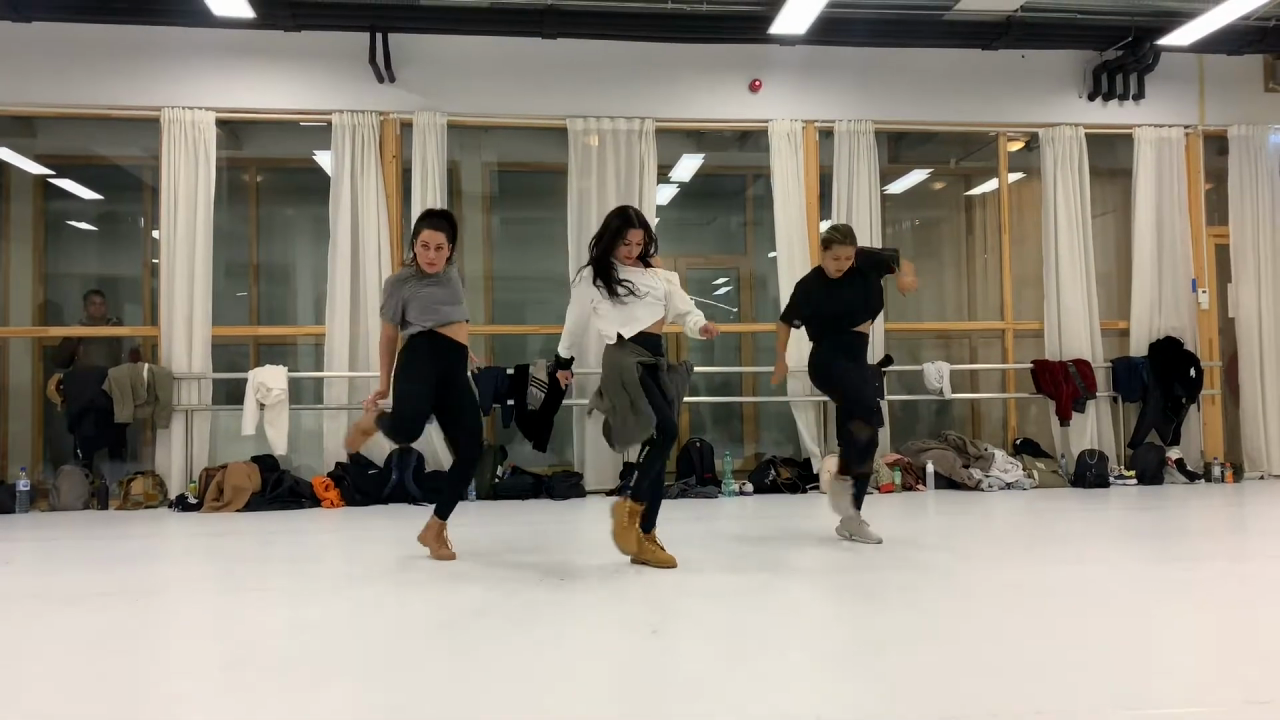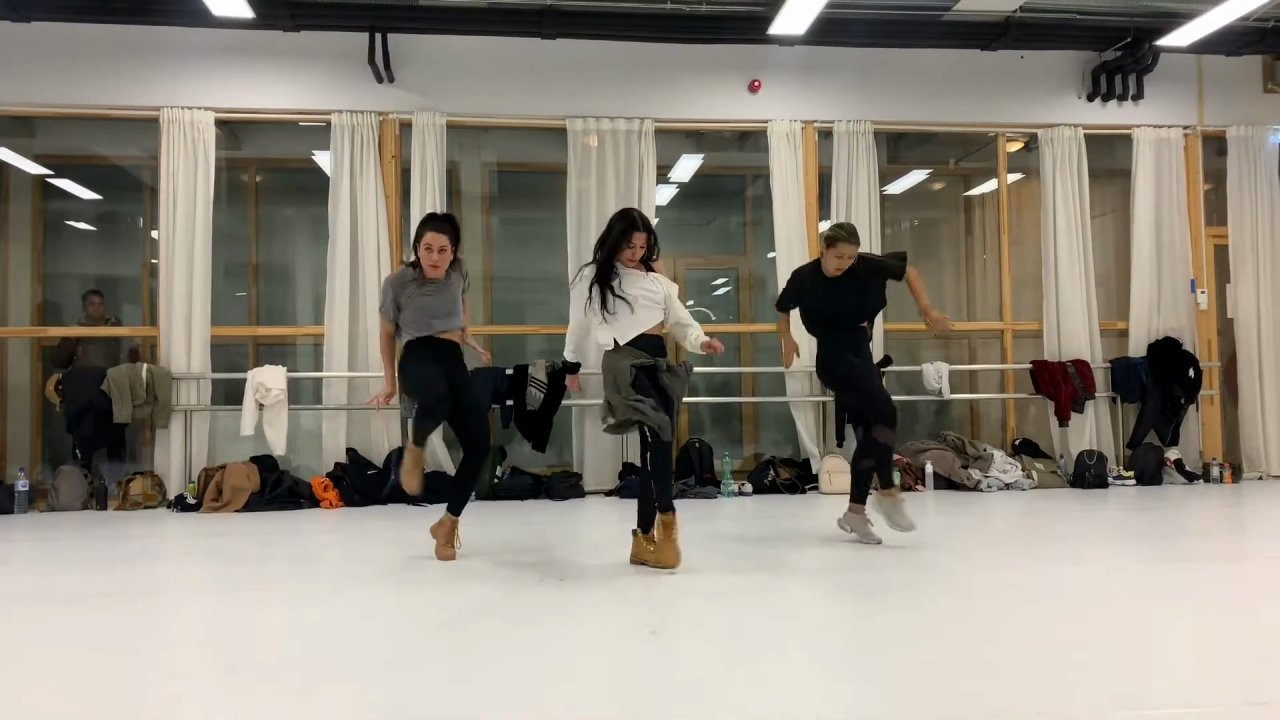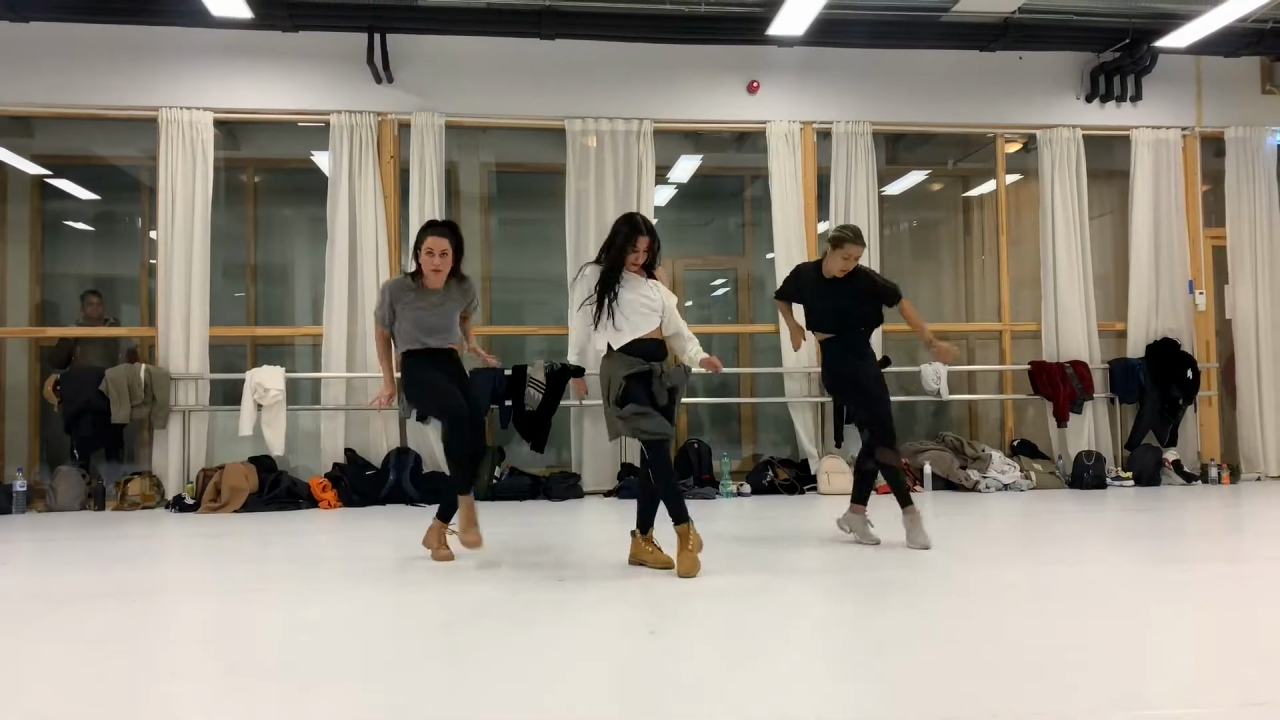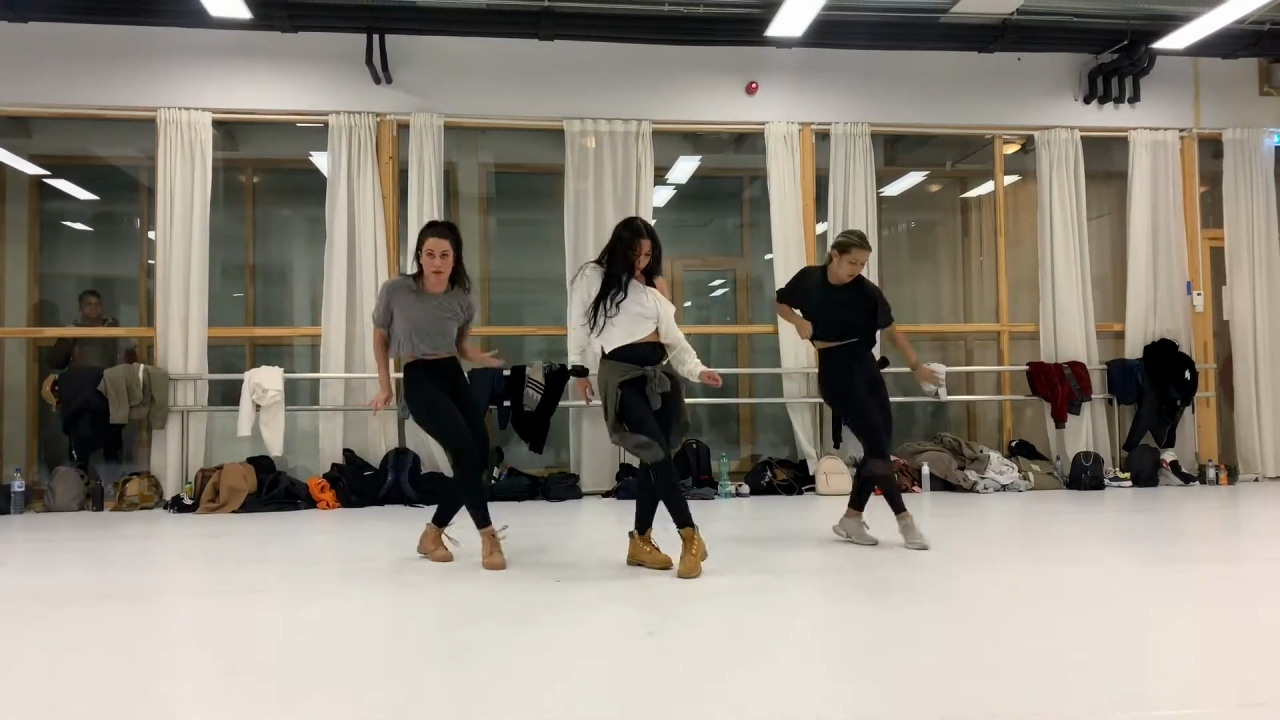
dt=0.1s
person 1, frame 1
left shoulder: (655, 270)
right shoulder: (593, 276)
left elbow: (681, 306)
right elbow: (575, 320)
left wrist: (701, 324)
right wrist: (564, 360)
left hip: (656, 360)
right hip: (626, 358)
left knee: (661, 443)
right knee: (664, 431)
left ankle: (645, 537)
right ankle: (630, 507)
person 1, frame 2
left shoulder: (654, 274)
right shoulder: (593, 276)
left elbow: (677, 316)
right elbow: (579, 324)
left wrist: (700, 341)
right wrist: (572, 365)
left hip: (659, 363)
right hip: (626, 362)
left knee: (655, 446)
right knee: (659, 436)
left ankle: (645, 538)
right ankle: (665, 520)
person 1, frame 3
left shoulder: (655, 281)
right shoulder: (594, 277)
left elbow: (674, 326)
right elbow: (581, 327)
left wrist: (699, 356)
right wrist: (577, 370)
left hip: (658, 368)
right hip: (623, 368)
left knee: (655, 453)
right knee: (657, 445)
left ankle: (643, 540)
right ankle: (685, 532)
person 1, frame 4
left shoulder: (654, 287)
right shoulder: (593, 277)
left elbow: (671, 335)
right elbow: (579, 326)
left wrist: (697, 369)
right wrist: (580, 370)
left hip: (659, 373)
right hip: (619, 374)
left knee: (659, 456)
right knee: (656, 455)
left ankle: (641, 540)
right ankle: (690, 537)
person 2, frame 1
left shoulder: (451, 273)
right shoulder: (399, 282)
right elbow: (389, 335)
right wrist: (385, 384)
left hip: (454, 366)
right hip: (421, 357)
left knee: (471, 453)
right knee: (406, 428)
left ankle: (436, 529)
right ankle: (374, 420)
person 2, frame 2
left shoulder: (458, 273)
right shoulder: (398, 282)
right elbow: (387, 333)
left wrist: (467, 338)
right wrist: (389, 382)
left hip: (454, 363)
right hip: (417, 357)
left knee: (479, 446)
right knee: (434, 398)
left ankle: (446, 526)
right ankle: (414, 451)
person 2, frame 3
left shoulder: (463, 286)
right shoulder: (395, 289)
right elbow: (383, 336)
left wrist: (473, 346)
right wrist: (389, 384)
left hip: (453, 366)
right hip: (419, 367)
left knee: (475, 449)
right knee: (457, 411)
left ankle: (438, 530)
right ankle: (465, 504)
person 2, frame 4
left shoulder: (461, 298)
right shoulder: (395, 290)
right elbow: (380, 338)
left wrist: (476, 355)
right wrist: (385, 387)
left hip: (455, 377)
right hip: (420, 381)
left knee: (479, 455)
right knee: (464, 446)
left ankle: (432, 534)
right ankle: (488, 535)
person 3, frame 1
left shoulder: (867, 259)
right shoulder: (810, 286)
left elbow: (900, 259)
right elbow: (786, 322)
left wrist: (906, 276)
right wrist: (781, 360)
left hip: (857, 358)
right hip: (830, 360)
left knee: (868, 440)
right knee: (867, 413)
left ankle: (851, 519)
right ankle: (842, 479)
person 3, frame 2
left shoulder: (865, 266)
right shoulder: (804, 277)
left elbow: (907, 269)
right elbow: (782, 307)
left wrist: (927, 310)
right wrist: (787, 342)
left hip: (859, 353)
right hip: (833, 355)
left knee: (869, 430)
right knee: (885, 410)
left ankle: (855, 513)
right ankle: (886, 492)
person 3, frame 3
left shoulder: (864, 278)
right shoulder: (805, 274)
left elbow: (902, 304)
right elbow: (781, 298)
left wrist: (932, 342)
right wrist: (793, 325)
left hip: (864, 357)
right hip: (838, 361)
left knee: (876, 435)
right knee: (883, 427)
left ankle: (855, 514)
right ankle: (909, 512)
person 3, frame 4
left shoulder: (868, 291)
right shoulder: (810, 277)
left elbow: (890, 329)
right elbow: (781, 304)
left wrist: (916, 366)
right wrist: (799, 323)
left hip: (866, 368)
right hip: (836, 371)
left knee: (878, 445)
right knee: (877, 442)
left ankle: (852, 519)
right ankle: (903, 518)
